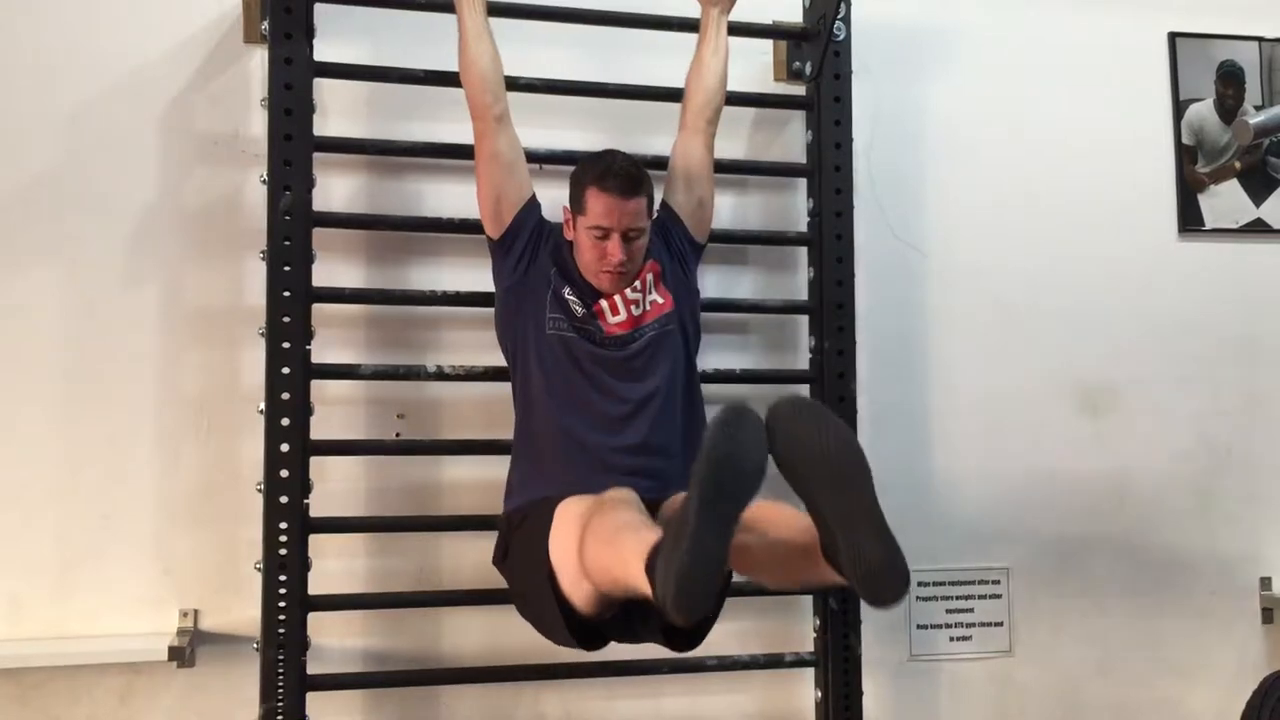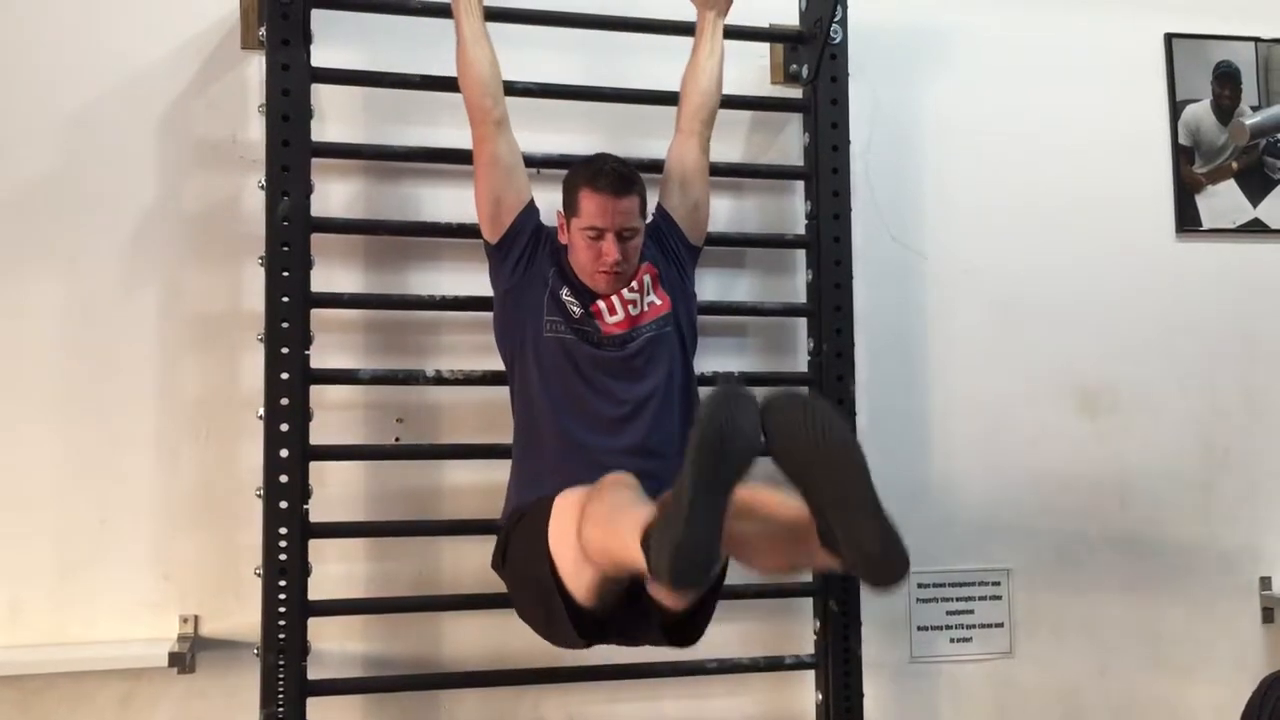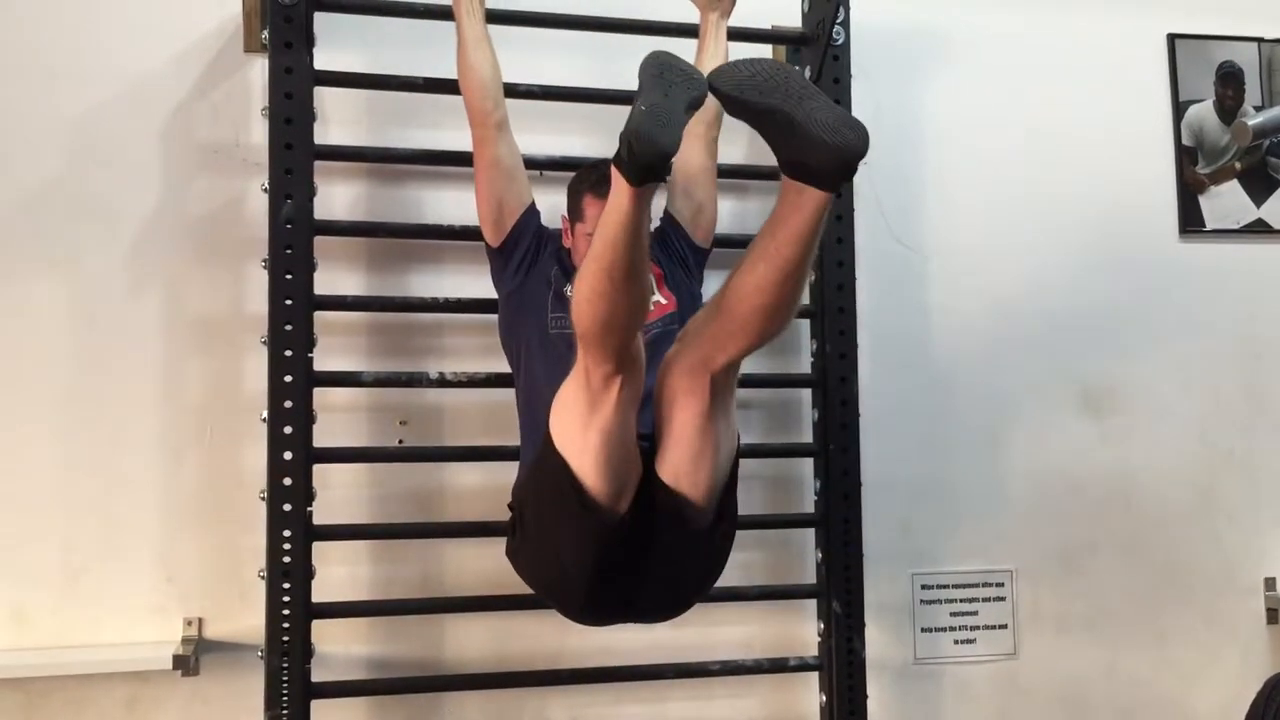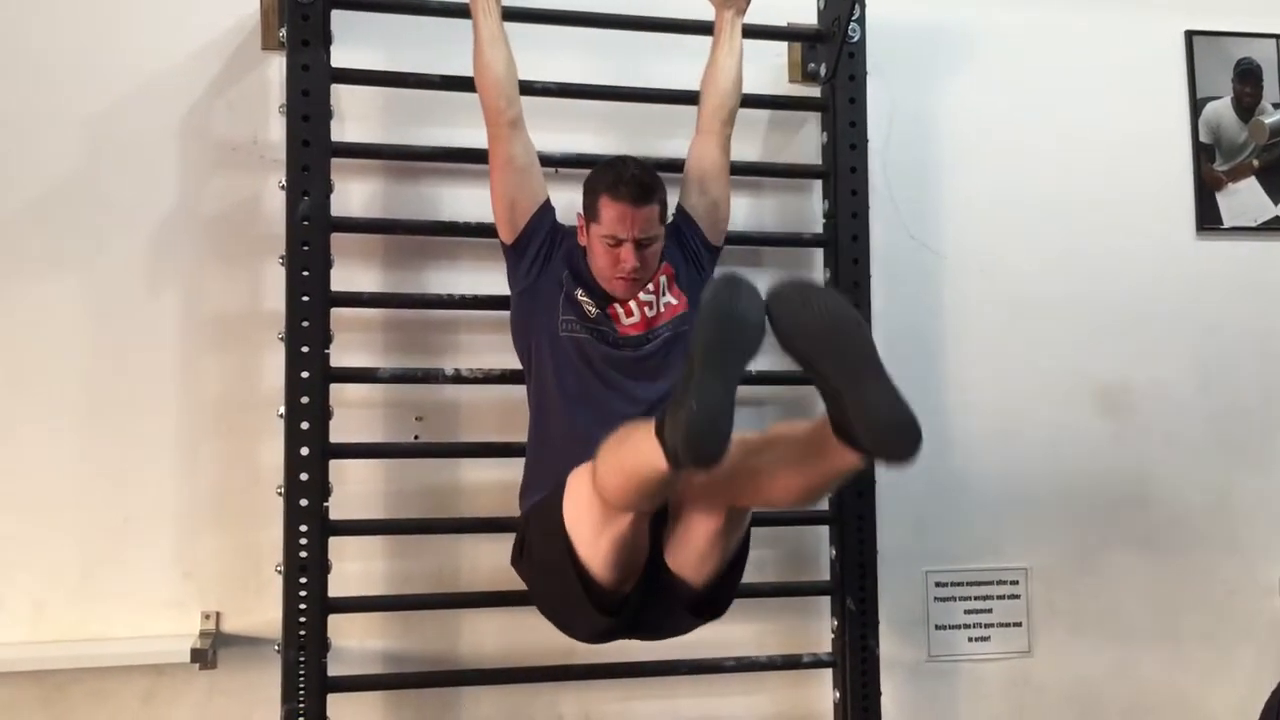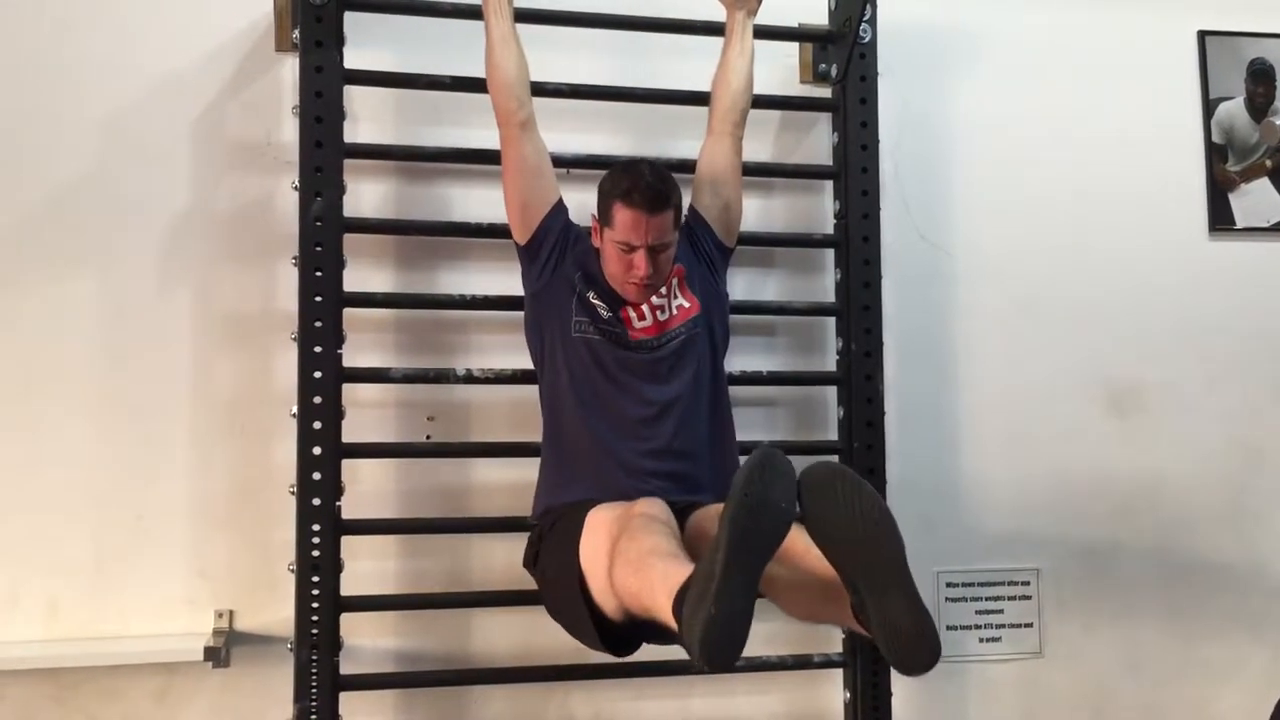
dt=1s
person 1, frame 1
left shoulder: (670, 261)
right shoulder: (531, 266)
left elbow: (698, 126)
right elbow: (492, 120)
left hip: (669, 518)
right hip: (558, 534)
left knee: (710, 516)
right knee: (613, 513)
left ankle: (843, 551)
right ankle: (680, 566)
person 1, frame 2
left shoulder: (666, 266)
right shoulder: (528, 272)
left elbow: (693, 131)
right elbow: (490, 124)
right hip: (557, 550)
left knee: (712, 502)
right knee: (618, 497)
left ankle: (842, 535)
right ankle: (682, 518)
person 1, frame 3
left shoulder: (674, 265)
right shoulder: (531, 269)
left elbow: (702, 133)
right elbow: (490, 127)
left hip: (678, 547)
right hip: (575, 545)
left knee: (702, 352)
right knee: (610, 352)
person 1, frame 4
left shoulder: (686, 264)
right shoulder: (545, 269)
left elbow: (714, 129)
right elbow: (505, 124)
right hip: (576, 547)
left knee: (719, 463)
right knee: (629, 455)
left ankle: (854, 433)
right ankle: (685, 434)
person 1, frame 5
left shoulder: (699, 266)
right shoulder: (558, 270)
left elbow: (725, 131)
right elbow: (518, 125)
left hip: (699, 528)
right hip: (588, 543)
left knee: (741, 533)
right knee: (645, 524)
left ankle: (870, 597)
right ankle: (702, 598)
